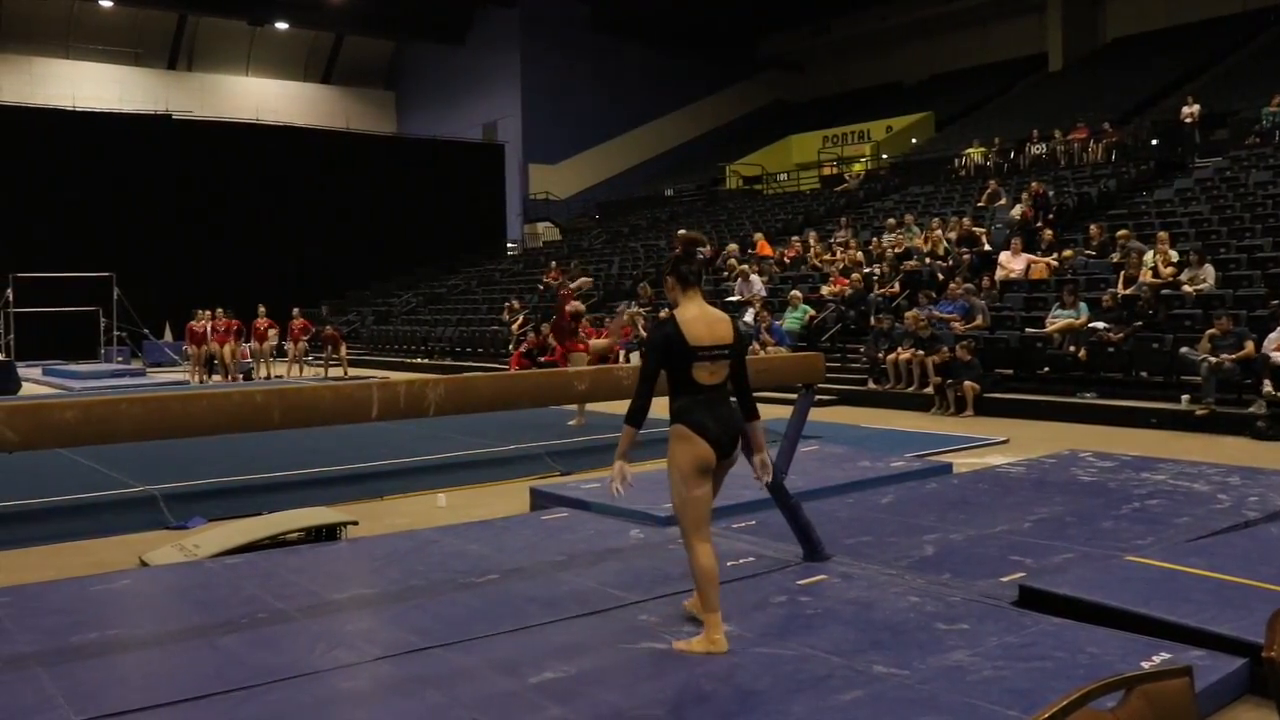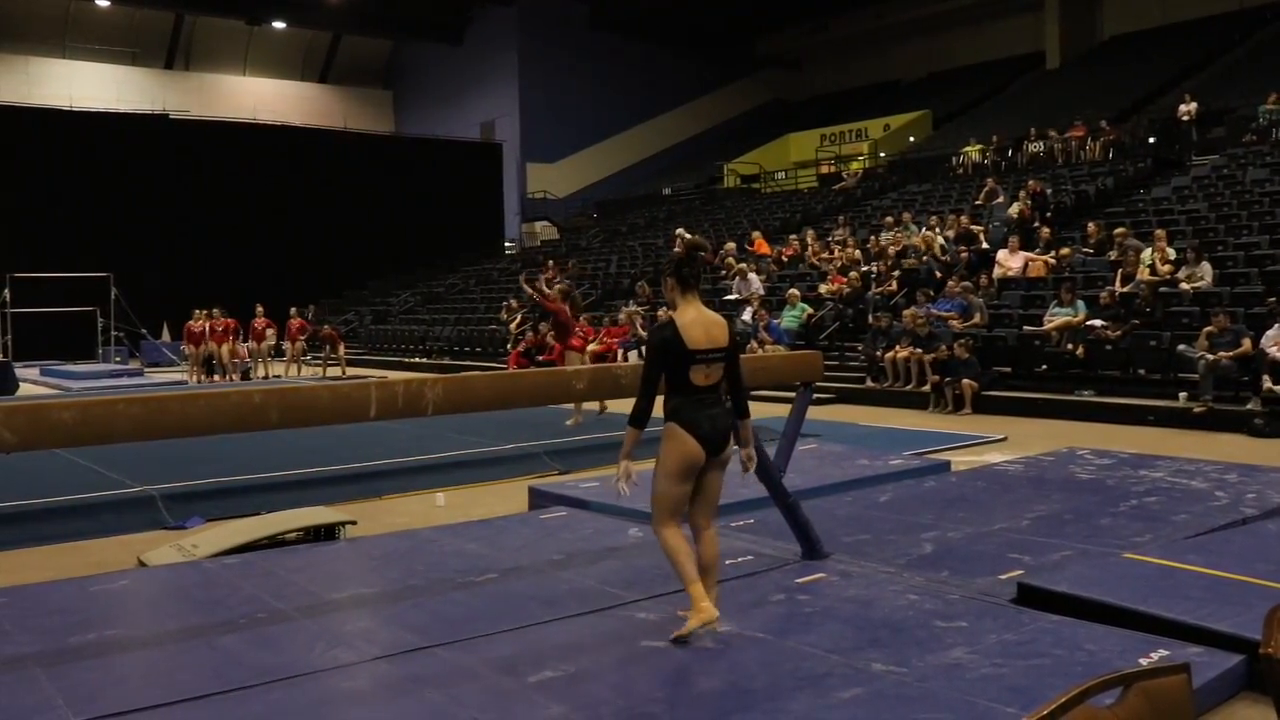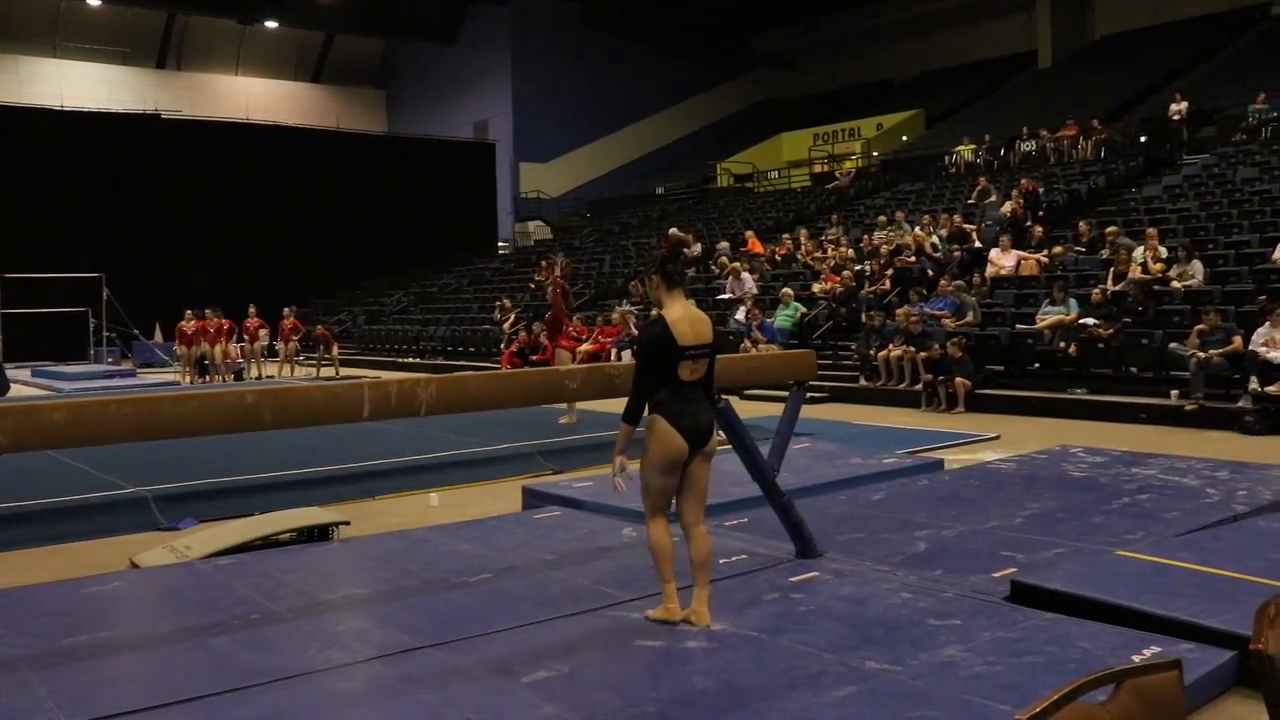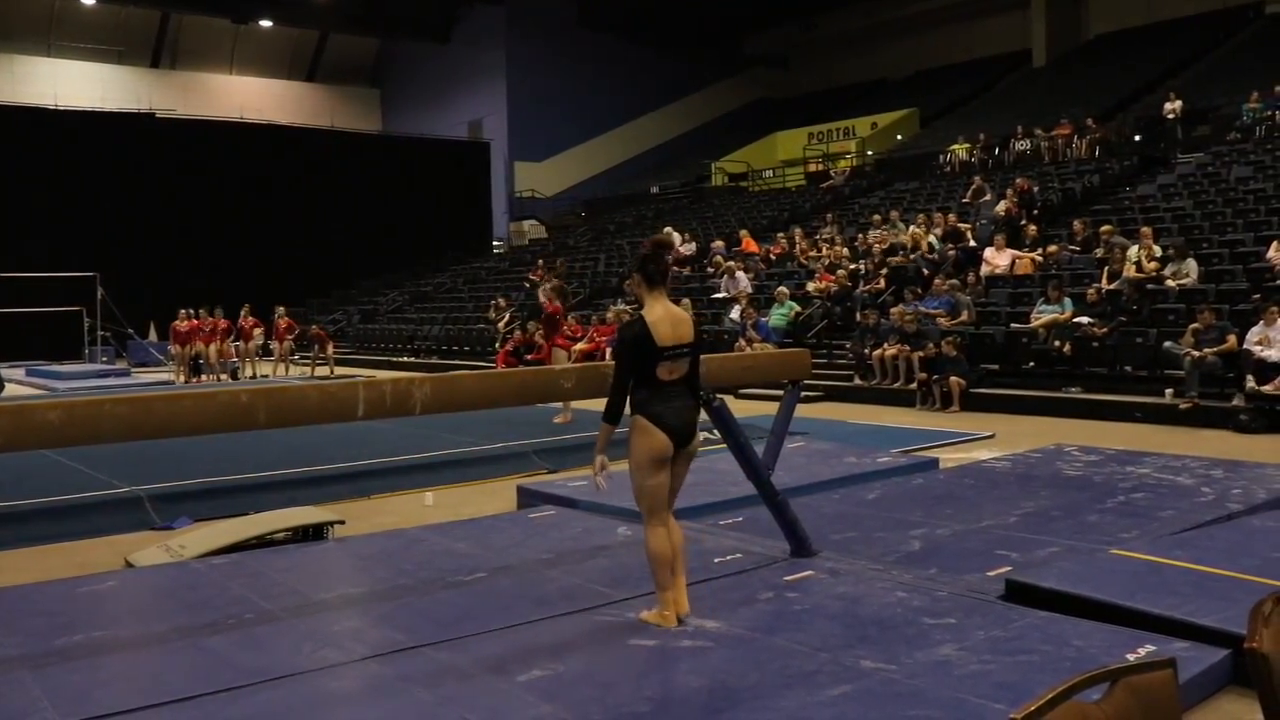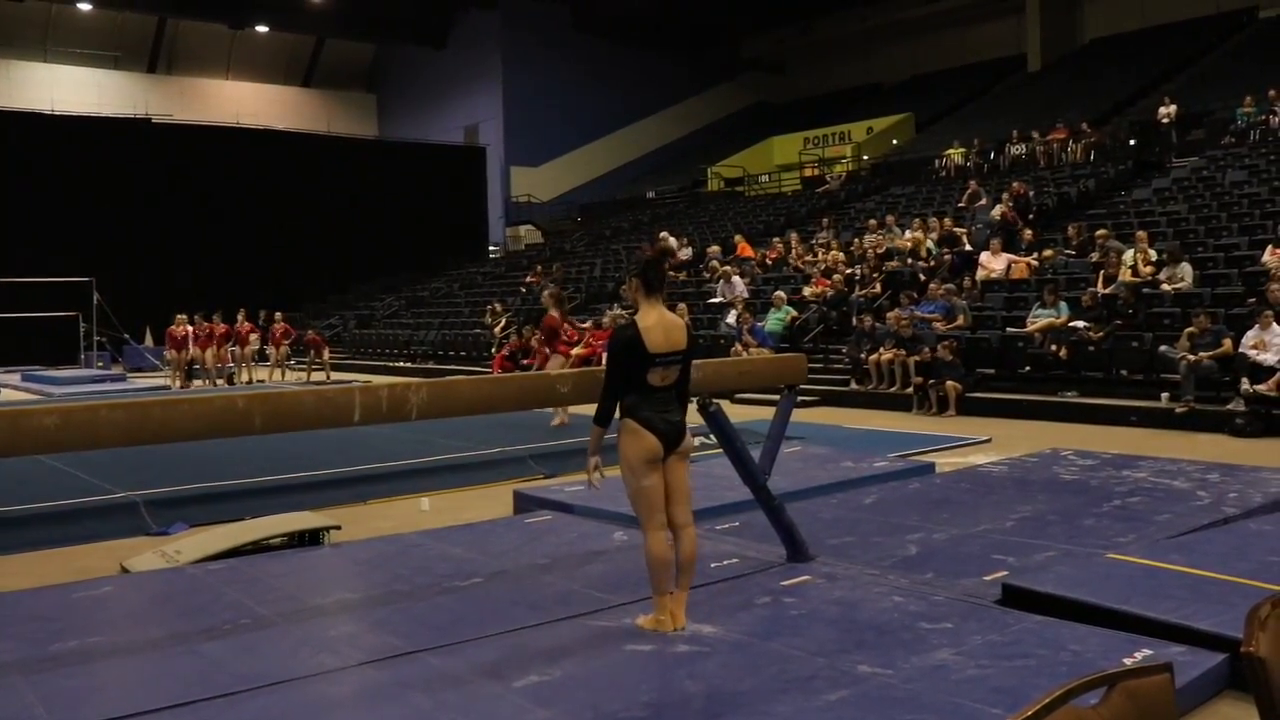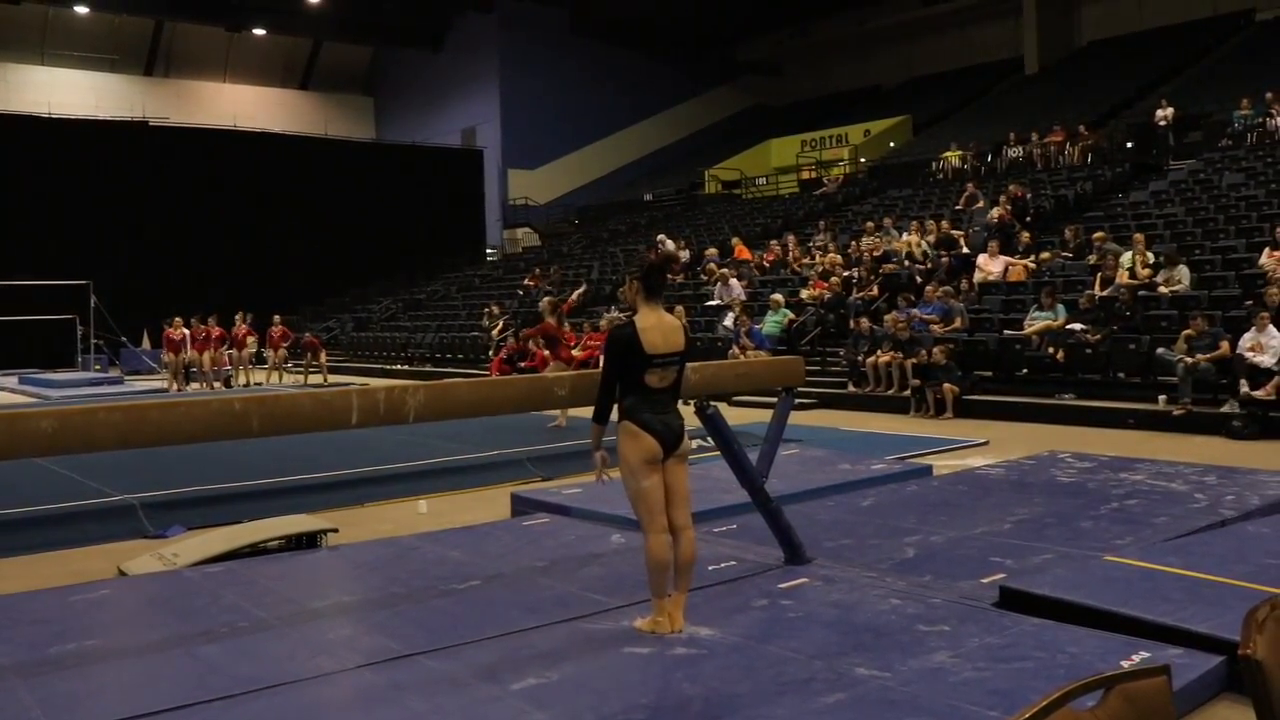
dt=0.4s
person 1, frame 1
left shoulder: (666, 330)
right shoulder: (729, 324)
left elbow: (643, 397)
right elbow: (744, 391)
left wrist: (621, 457)
right wrist: (759, 448)
left hip: (692, 434)
right hip: (728, 430)
left knee: (697, 535)
right knee: (697, 522)
left ankle: (713, 634)
right ankle: (704, 602)
person 1, frame 2
left shoulder: (666, 332)
right shoulder: (724, 326)
left elbow: (645, 398)
right elbow: (737, 390)
left wrist: (625, 457)
right wrist: (747, 442)
left hip: (685, 433)
right hip: (721, 430)
left knee: (666, 522)
right knee: (704, 523)
left ankle: (701, 603)
right ankle: (706, 603)
person 1, frame 3
left shoulder: (655, 328)
right shoulder: (707, 323)
left elbow: (640, 395)
left wrist: (620, 451)
left hip: (669, 427)
right hip: (704, 424)
left knee: (656, 515)
right knee: (695, 520)
left ankle: (670, 605)
right ankle: (700, 607)
person 1, frame 4
left shoulder: (634, 330)
right shoulder: (690, 323)
left elbow: (619, 393)
left wrist: (600, 450)
left hip: (652, 427)
right hip: (686, 422)
left knee: (654, 521)
right knee: (667, 513)
left ankle: (665, 609)
right ankle: (680, 598)
person 1, frame 5
left shoulder: (627, 334)
right shoulder: (684, 330)
left elbow: (610, 396)
left wrist: (593, 451)
left hip: (642, 431)
right hip: (677, 428)
left knee: (655, 527)
right knee: (683, 522)
left ankle: (662, 614)
right ankle: (679, 609)
person 1, frame 6
left shoulder: (623, 334)
right shoulder: (680, 330)
left elbow: (607, 393)
left wrist: (596, 445)
left hip: (639, 433)
right hip: (675, 427)
left knee: (655, 528)
right knee: (682, 524)
left ankle: (660, 616)
right ankle: (676, 611)
